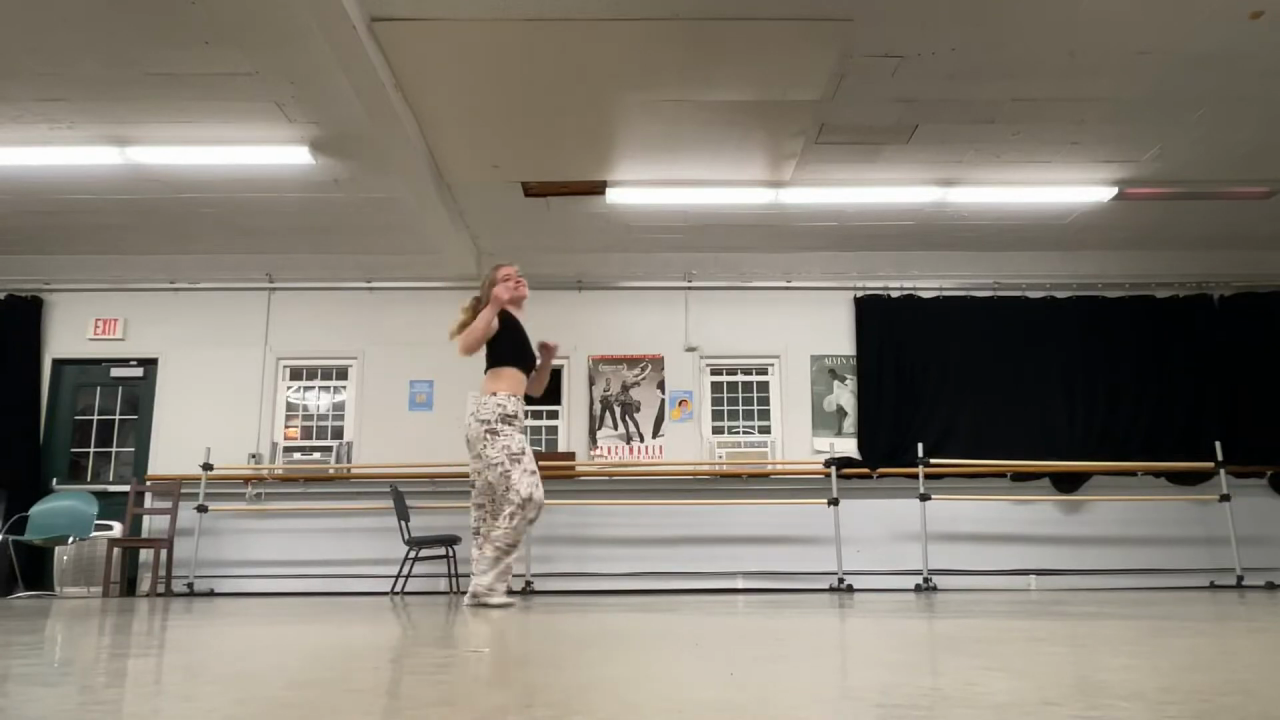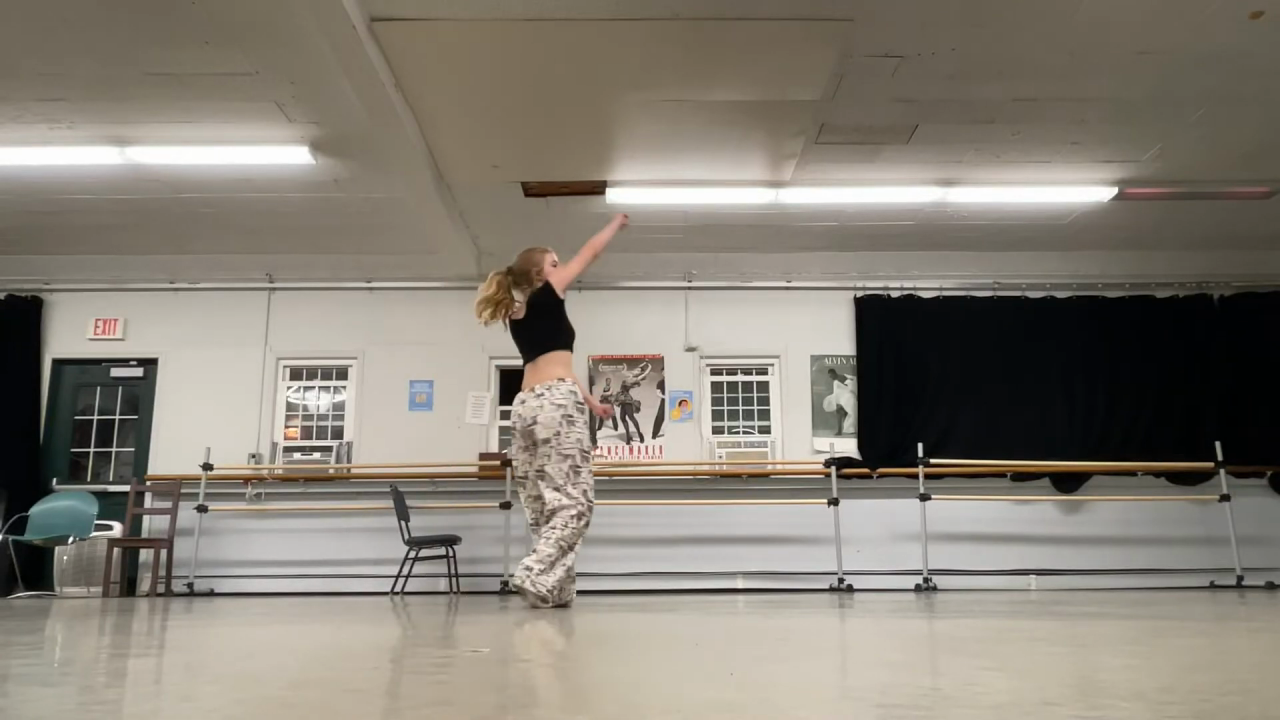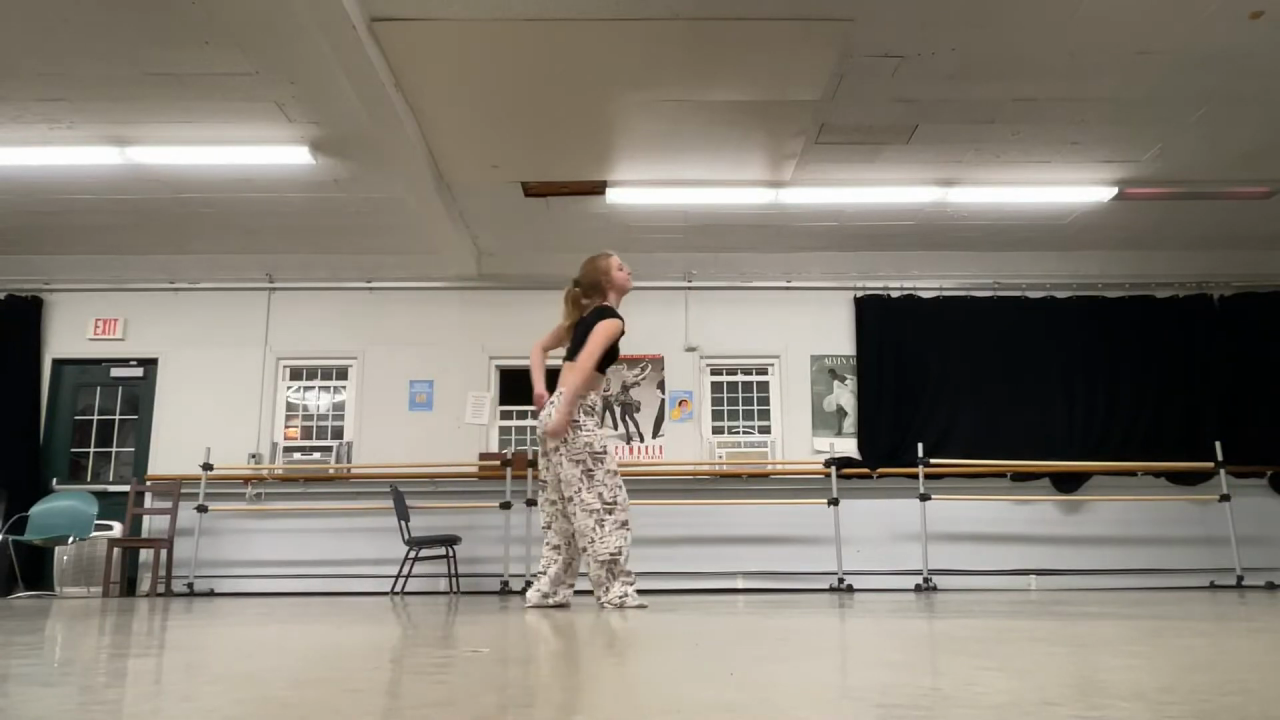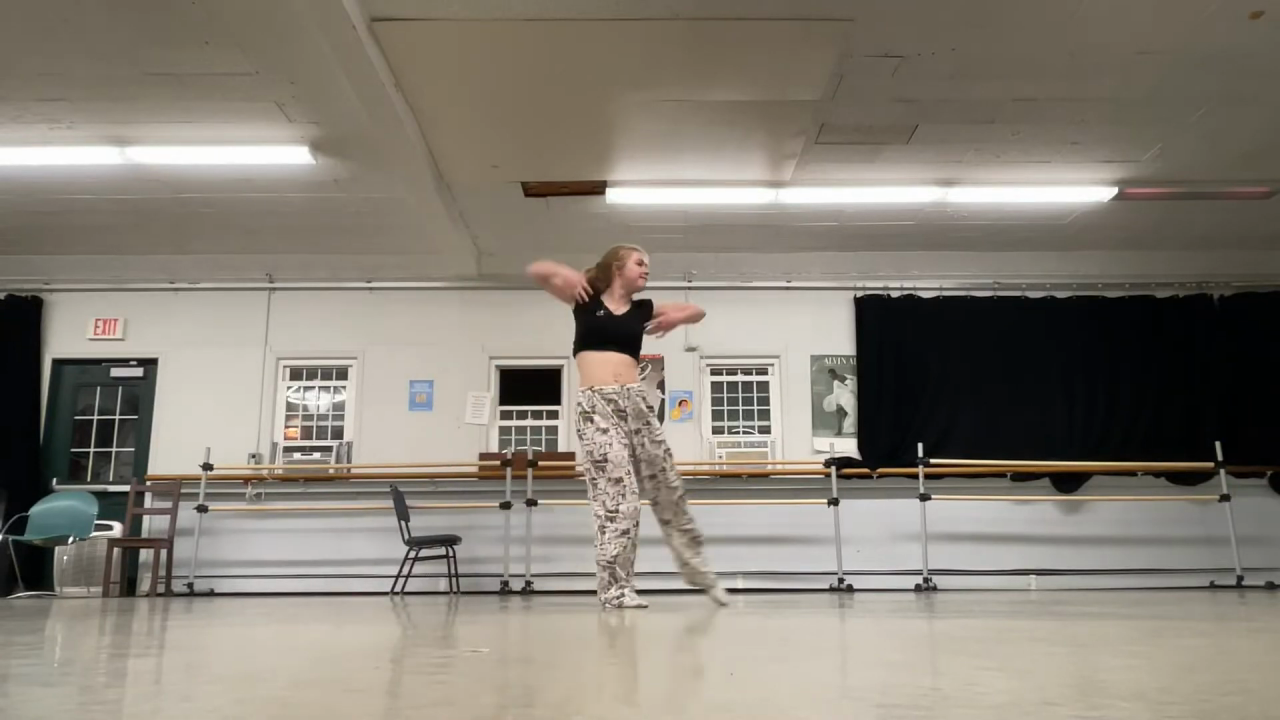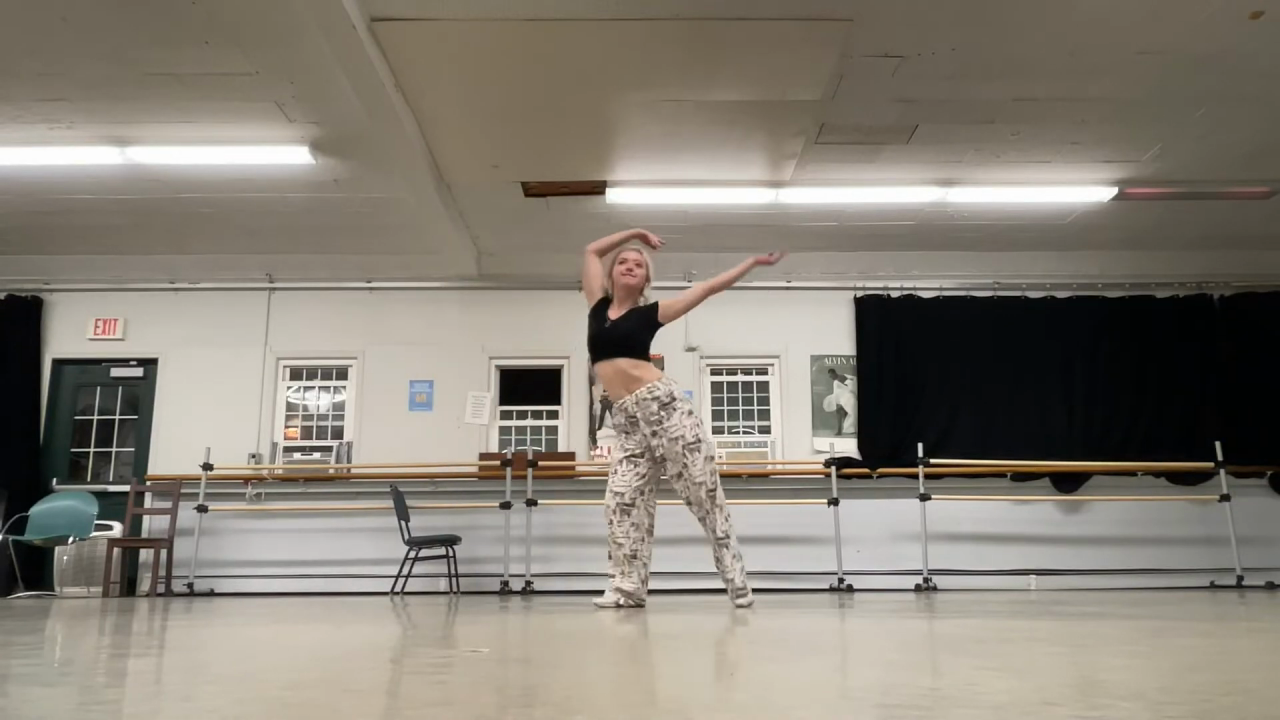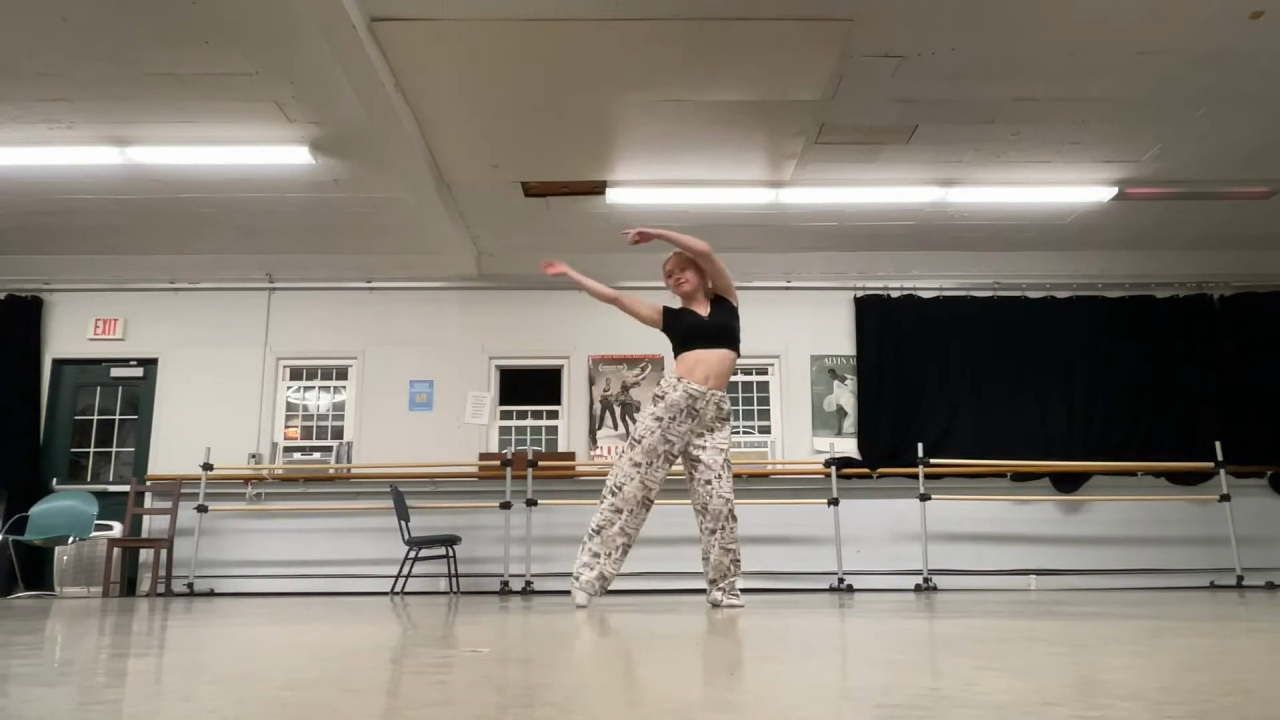
dt=0.5s
person 1, frame 1
left shoulder: (517, 331)
right shoulder: (498, 315)
left elbow: (522, 383)
right elbow: (467, 346)
left wrist: (546, 360)
right wrist: (494, 303)
left hip: (506, 419)
right hip: (495, 417)
left knee: (491, 509)
right knee: (527, 495)
left ankle: (483, 589)
right ankle: (488, 584)
person 1, frame 2
left shoulder: (516, 315)
right shoulder: (545, 293)
right elbow: (590, 253)
left wrist: (589, 401)
right wrist: (616, 222)
left hip: (525, 406)
right hip: (557, 402)
left knee: (546, 504)
right knee: (576, 499)
left ankle: (552, 586)
right ankle: (537, 576)
person 1, frame 3
left shoulder: (585, 316)
right shoulder: (611, 319)
left elbow: (538, 349)
right elbow: (585, 363)
left wrist: (541, 392)
right wrist: (564, 410)
left hip: (560, 414)
right hip: (579, 413)
left knee: (564, 510)
right knee: (606, 500)
left ankle: (547, 587)
right ankle: (615, 589)
person 1, frame 4
left shoulder: (644, 307)
right shoulder: (584, 297)
left elbow: (697, 311)
right elbow: (536, 271)
left wrist: (677, 317)
right wrist: (564, 272)
left hip: (637, 403)
right hip: (595, 407)
left knee: (669, 494)
right knee: (616, 500)
left ankle: (698, 573)
right ankle: (615, 588)
person 1, frame 5
left shoulder: (655, 310)
right shoulder: (598, 304)
left elbow: (707, 287)
right elbow: (591, 252)
left wrist: (751, 262)
right wrist: (636, 234)
left hip: (662, 404)
right hip: (626, 418)
left knee: (702, 492)
right knee: (621, 499)
left ankle: (738, 581)
right ankle: (628, 586)
person 1, frame 6
left shoulder: (726, 301)
right shoulder: (670, 317)
left elbow: (706, 251)
right elbow: (616, 298)
left wrist: (657, 233)
right wrist: (570, 274)
left hip: (714, 412)
right hip: (674, 400)
left knee: (718, 500)
right knee: (629, 485)
left ankle: (723, 586)
right ankle: (592, 572)
